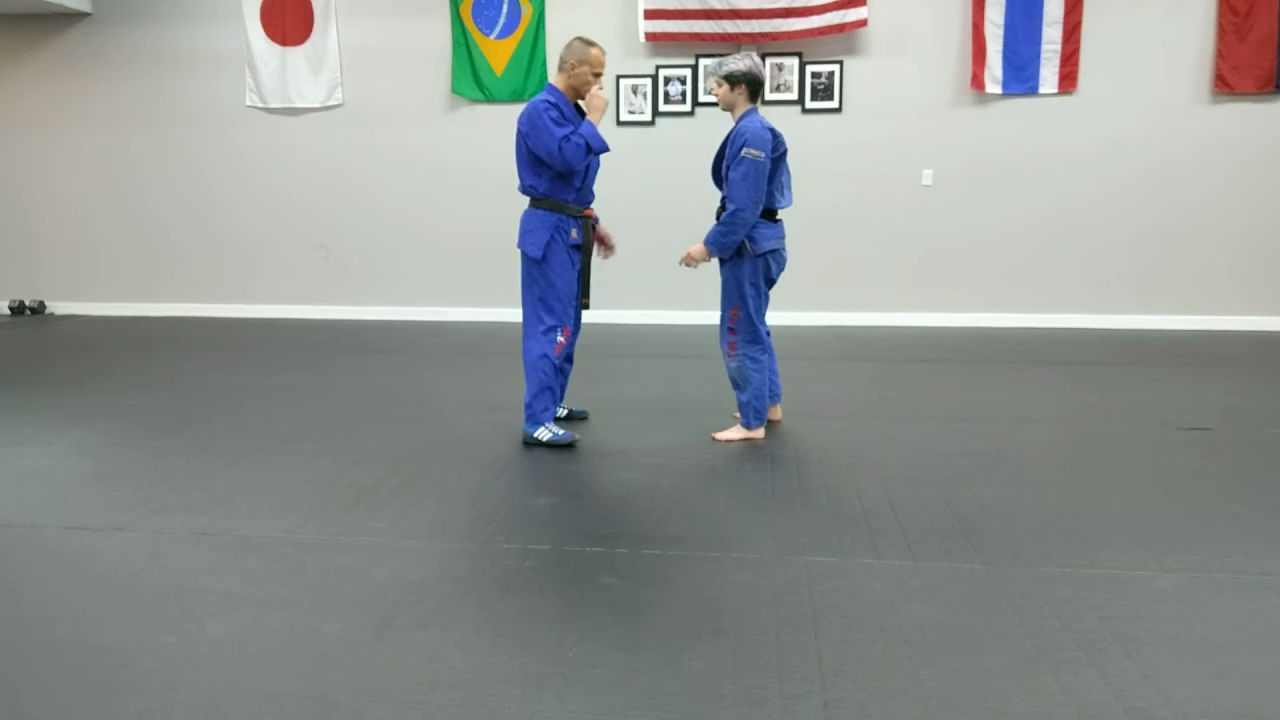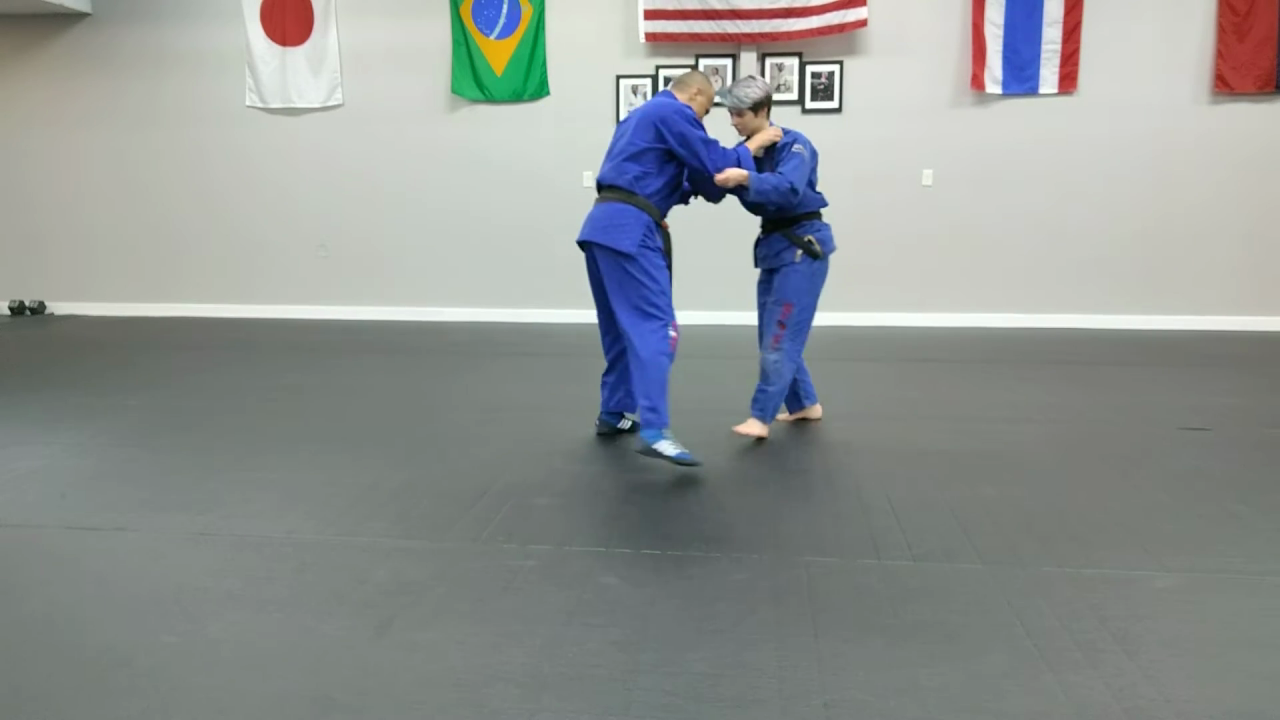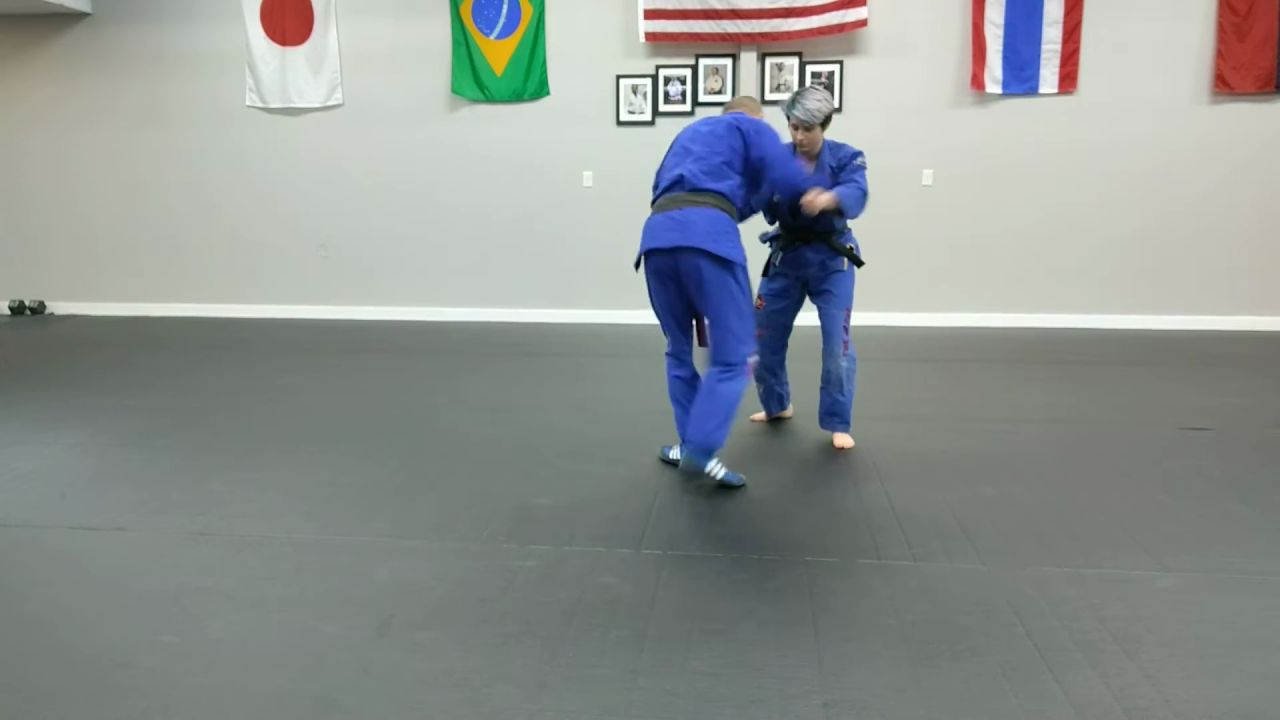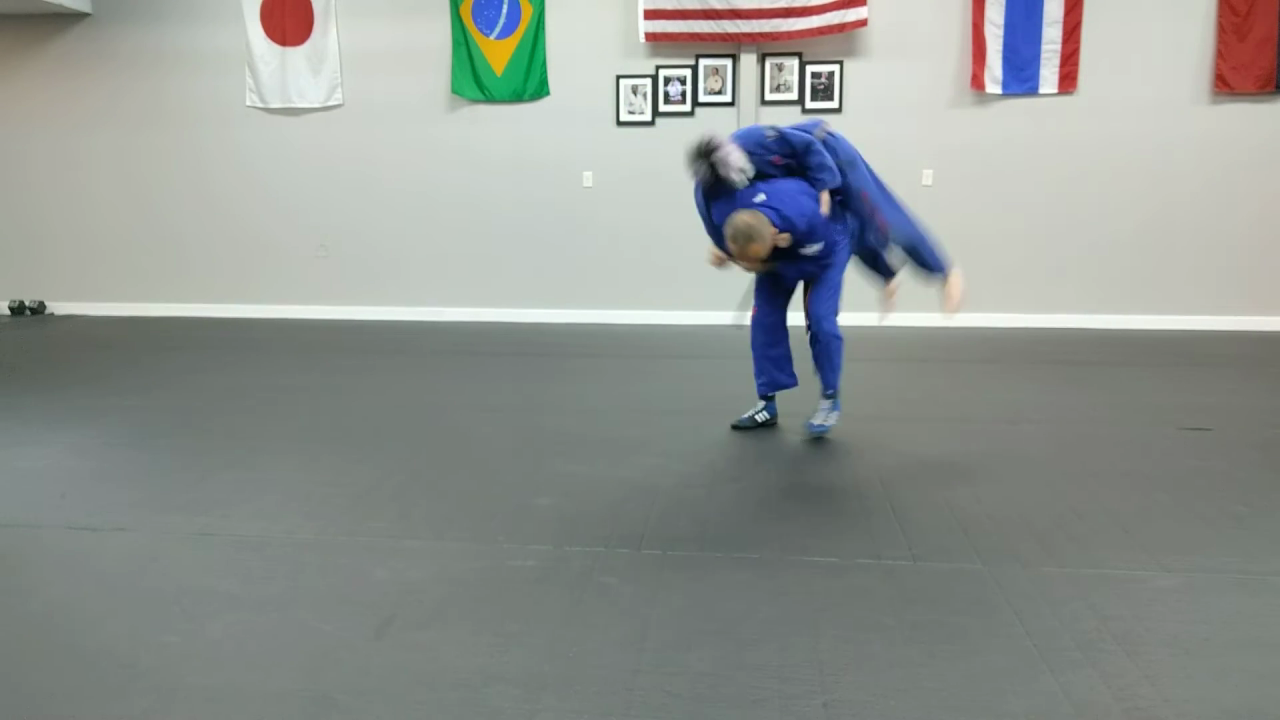
dt=1s
person 1, frame 1
left shoulder: (569, 111)
right shoulder: (542, 110)
right elbow: (567, 160)
left wrist: (594, 224)
right wrist: (594, 119)
left hip: (569, 229)
right hip: (551, 231)
left knee: (566, 322)
right knee: (551, 325)
left ankle: (550, 401)
right ankle: (538, 421)
person 1, frame 2
left shoulder: (641, 115)
right shoulder: (674, 113)
right elbow: (714, 165)
left wrist: (693, 189)
right wrist: (753, 144)
left hip: (603, 225)
right hip: (627, 229)
left knee: (620, 327)
right knee: (655, 328)
left ankle: (613, 414)
right ankle: (654, 432)
person 1, frame 3
left shoulder: (688, 132)
right shoulder: (752, 127)
right elbow: (779, 163)
right wrist: (812, 193)
left hip: (658, 231)
right hip: (711, 233)
left knee: (680, 349)
right knee: (731, 353)
left ankle: (689, 446)
right ankle: (702, 450)
person 1, frame 4
left shoulder: (805, 221)
right shoulder: (725, 212)
left elbow: (814, 262)
left wrist: (766, 265)
right wrist: (724, 254)
left hip: (823, 248)
right hip: (776, 247)
left knee: (821, 319)
right knee: (767, 318)
left ankle: (829, 400)
right ankle: (768, 402)
person 2, frame 1
left shoulder: (752, 134)
right shoulder: (749, 130)
left elbow: (744, 205)
left wrist: (709, 245)
right wrist: (715, 240)
left hip: (750, 243)
right hip: (754, 241)
left knee: (740, 332)
right knee: (753, 327)
left ankle: (752, 422)
right ankle: (769, 404)
person 2, frame 2
left shoulder: (793, 144)
left elbow: (788, 187)
right elbow: (732, 187)
left wrist: (745, 179)
left hip: (805, 246)
right hip: (774, 245)
left knee: (780, 333)
right knee: (771, 333)
left ankle: (762, 417)
right ankle: (806, 403)
person 2, frame 3
left shoulder: (846, 158)
left elbow: (856, 196)
left wrist: (830, 200)
left hip: (831, 257)
right hip: (786, 254)
left knee: (837, 343)
right knee: (766, 337)
left ankle: (838, 423)
right ankle: (777, 404)
person 2, frame 4
left shoulder: (754, 140)
left elbow: (810, 145)
left wrist: (824, 190)
left hip: (821, 152)
left knee: (884, 223)
right knee: (857, 230)
left ankle: (945, 273)
right ankle: (888, 276)
